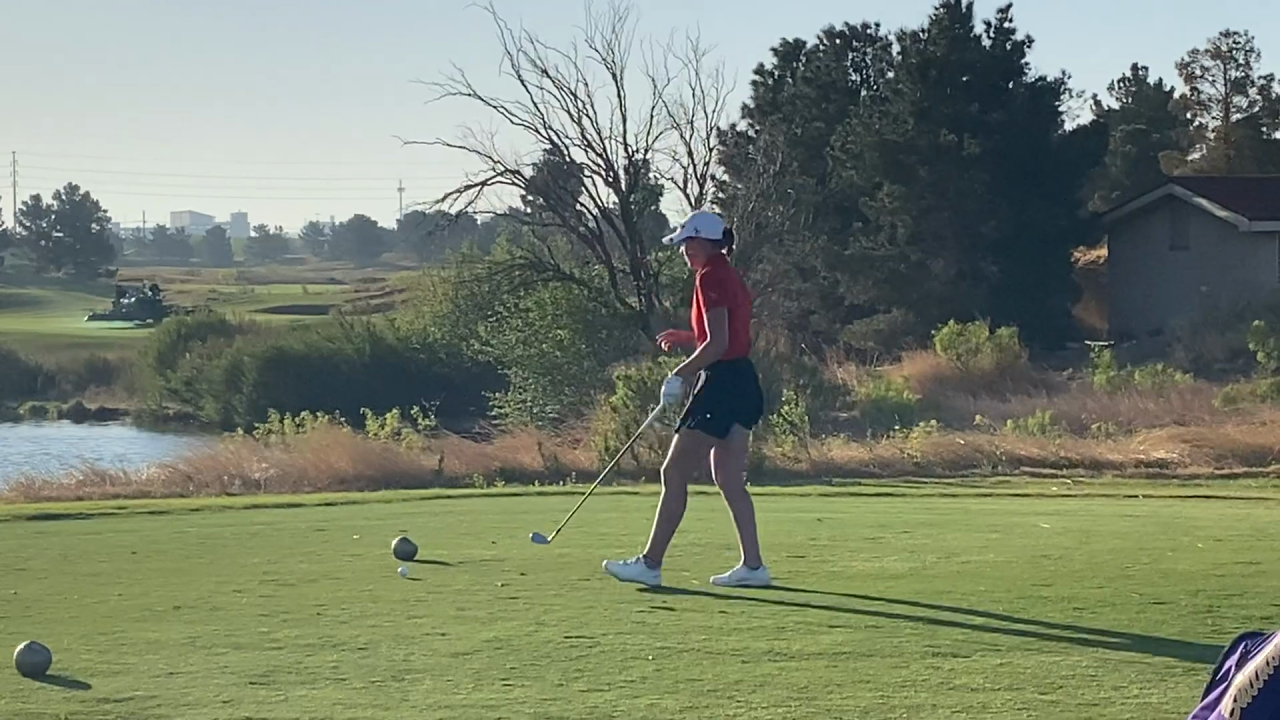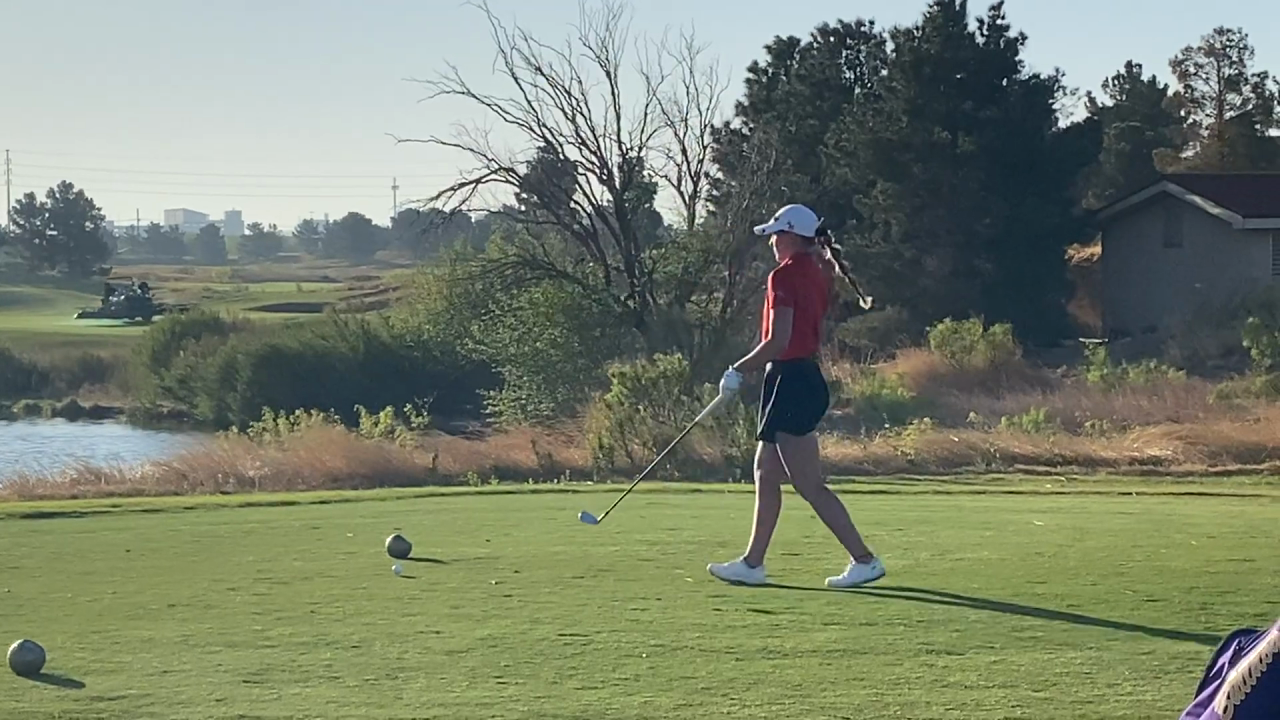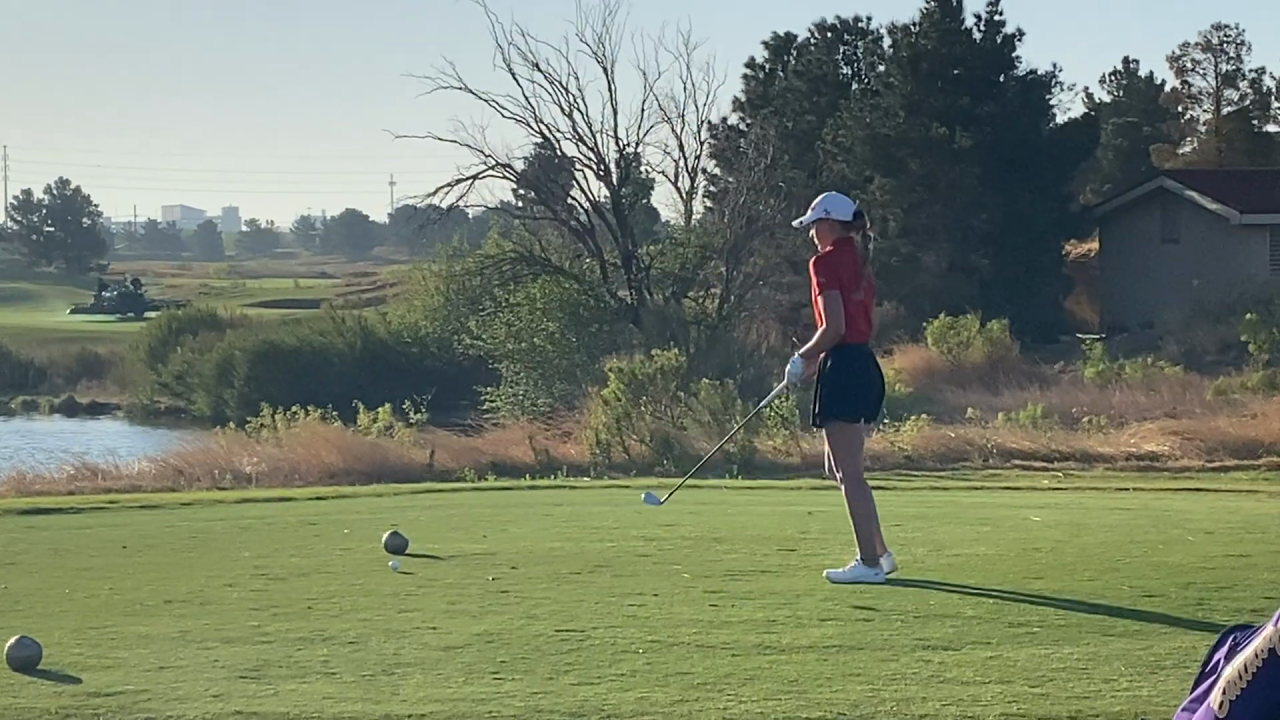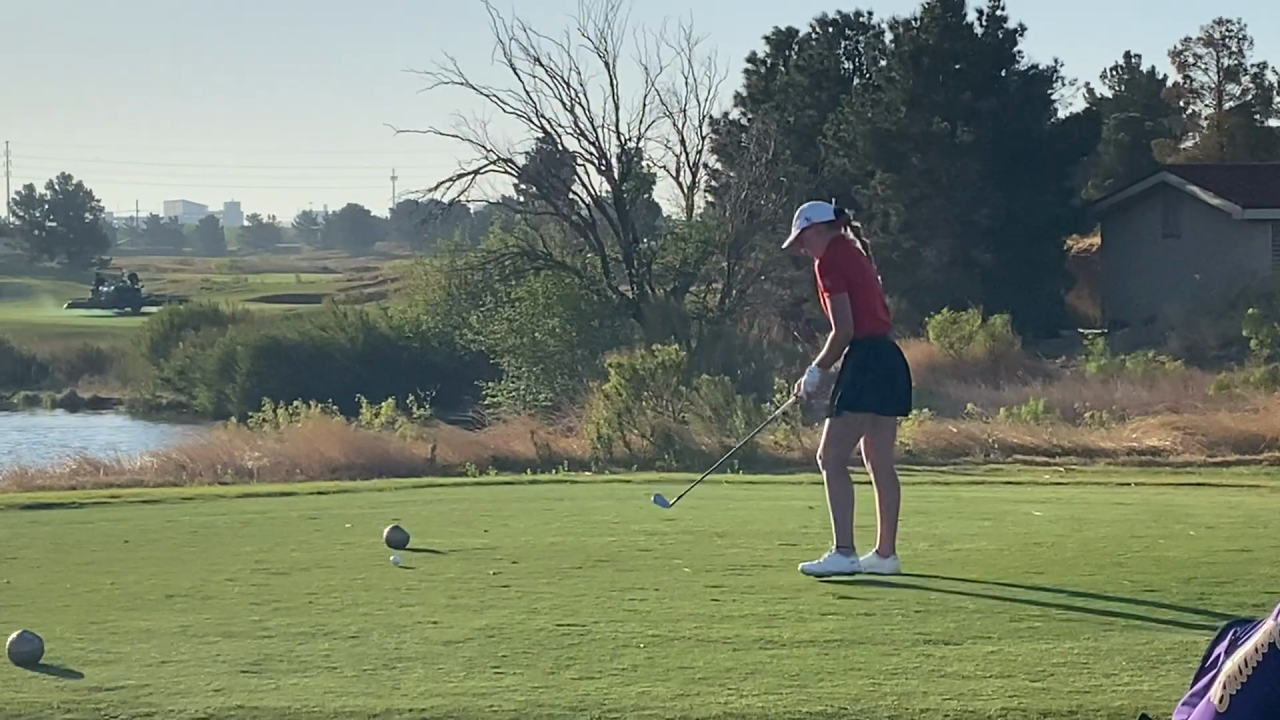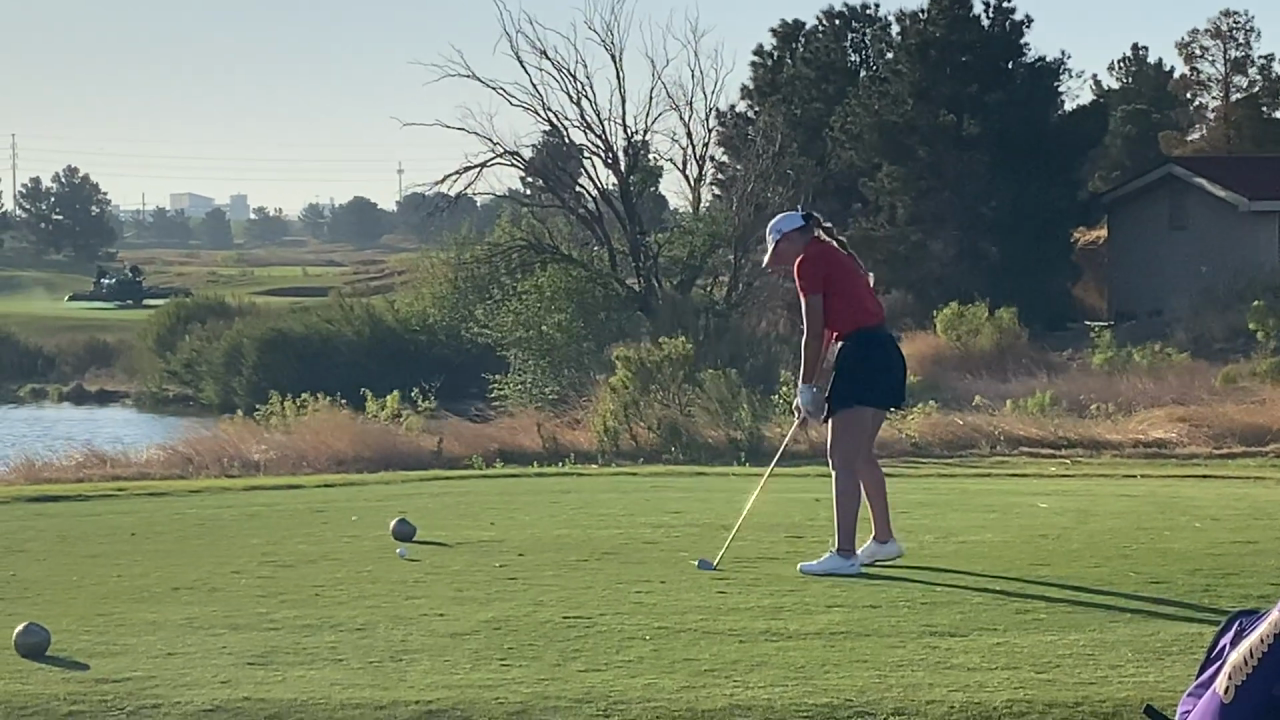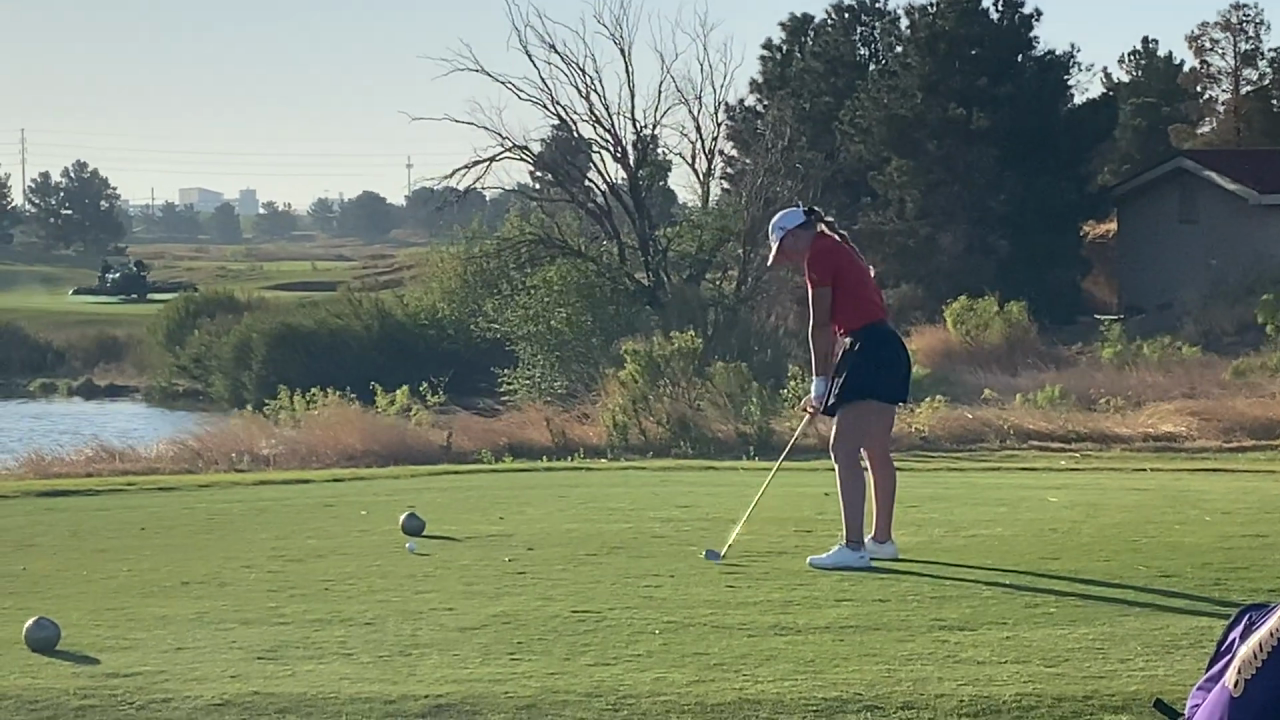
dt=0.4s
person 1, frame 1
left shoulder: (710, 277)
right shoulder: (731, 276)
left elbow: (717, 343)
left wrist: (678, 376)
right wrist: (688, 337)
left hip: (722, 384)
right hip: (741, 382)
left knee: (674, 475)
right knee: (730, 480)
left ankle: (649, 563)
right ankle: (752, 565)
person 1, frame 2
left shoulder: (784, 275)
right shoulder: (819, 275)
left elbow: (777, 342)
left wrist: (737, 370)
left hip: (790, 381)
right hip: (808, 379)
left knee: (809, 483)
right knee: (766, 473)
left ankle: (864, 559)
right ankle: (752, 562)
person 1, frame 3
left shoulder: (826, 262)
right shoulder: (858, 263)
left elbow: (833, 328)
left wrist: (801, 359)
right wrist: (816, 359)
left hip: (843, 368)
right hip: (864, 365)
left knee: (848, 472)
right knee: (845, 468)
left ankle: (869, 562)
right ankle: (878, 553)
person 1, frame 4
left shoulder: (829, 262)
right shoulder: (855, 255)
left elbow: (844, 331)
left wrist: (816, 370)
right wrist: (820, 369)
left hip: (866, 363)
right hip: (888, 360)
left knee: (832, 459)
right knee: (881, 464)
left ankle: (844, 552)
right ankle: (885, 553)
person 1, frame 5
left shoulder: (808, 261)
right shoulder: (834, 256)
left elbow: (814, 334)
left wrist: (806, 388)
right wrist: (813, 388)
left hip: (861, 356)
right hip: (883, 353)
left knee: (842, 459)
right knee: (860, 454)
left ankle: (844, 554)
right ankle: (883, 539)
person 1, frame 6
left shoulder: (818, 255)
right shoulder: (837, 252)
left elbow: (820, 327)
right elbow: (834, 325)
left wrist: (820, 382)
right wrist: (823, 382)
left hip: (869, 352)
right hip: (886, 351)
left knee: (844, 450)
right knee: (876, 452)
left ankle: (853, 547)
right ankle: (881, 540)
